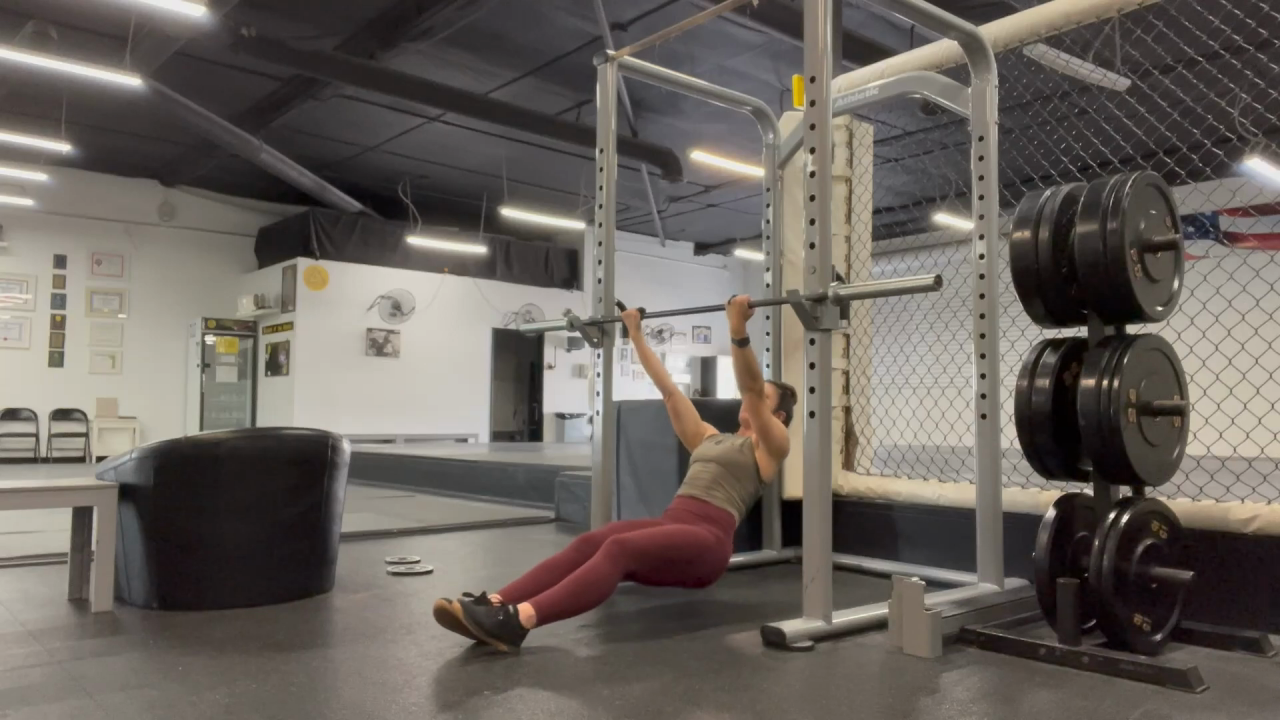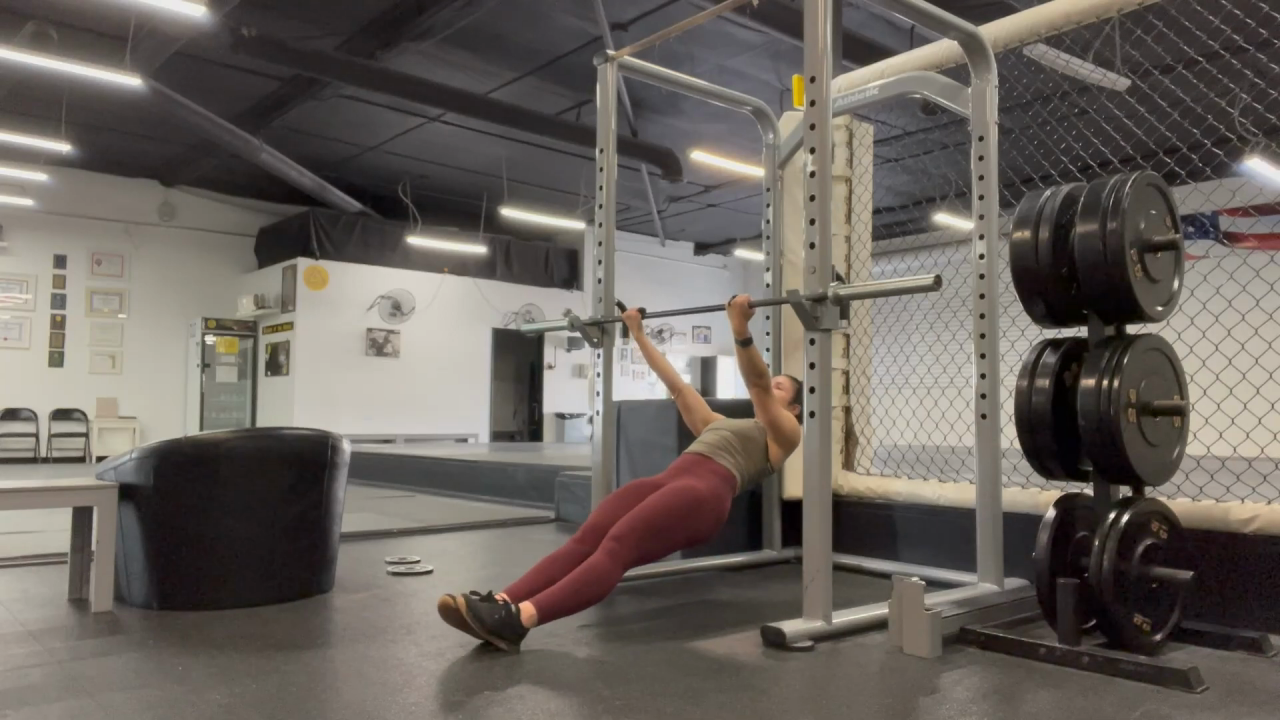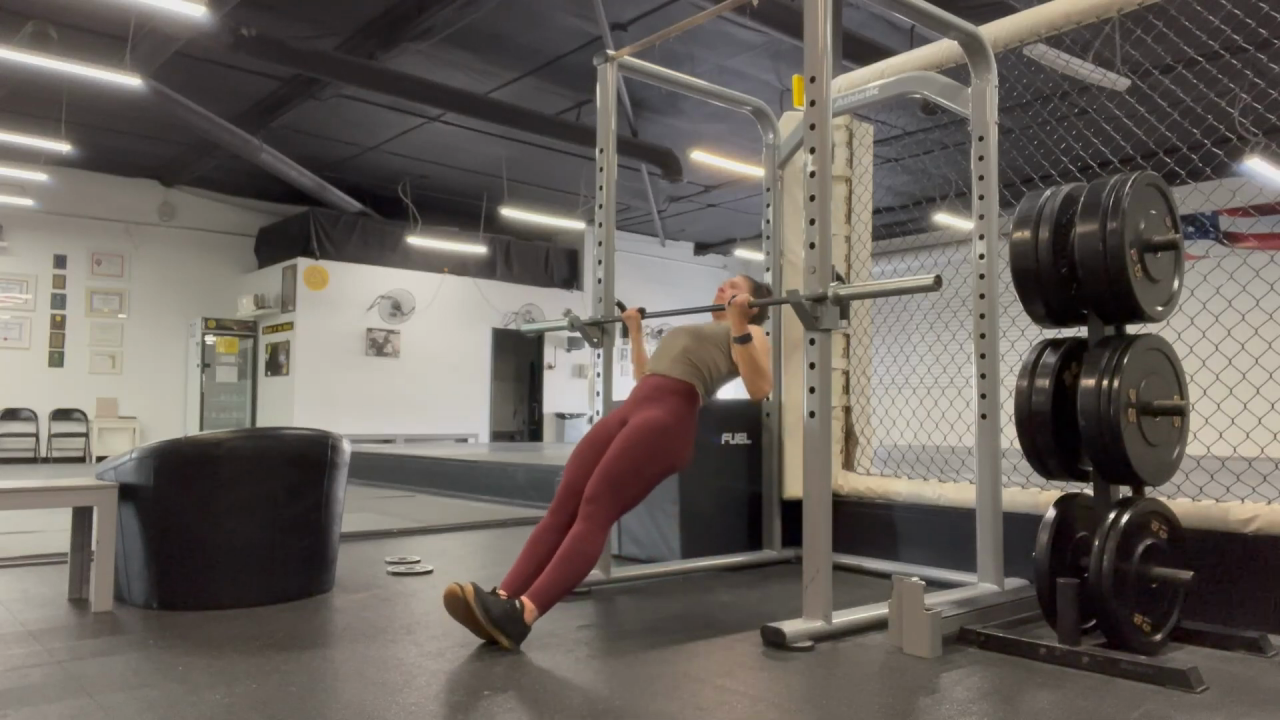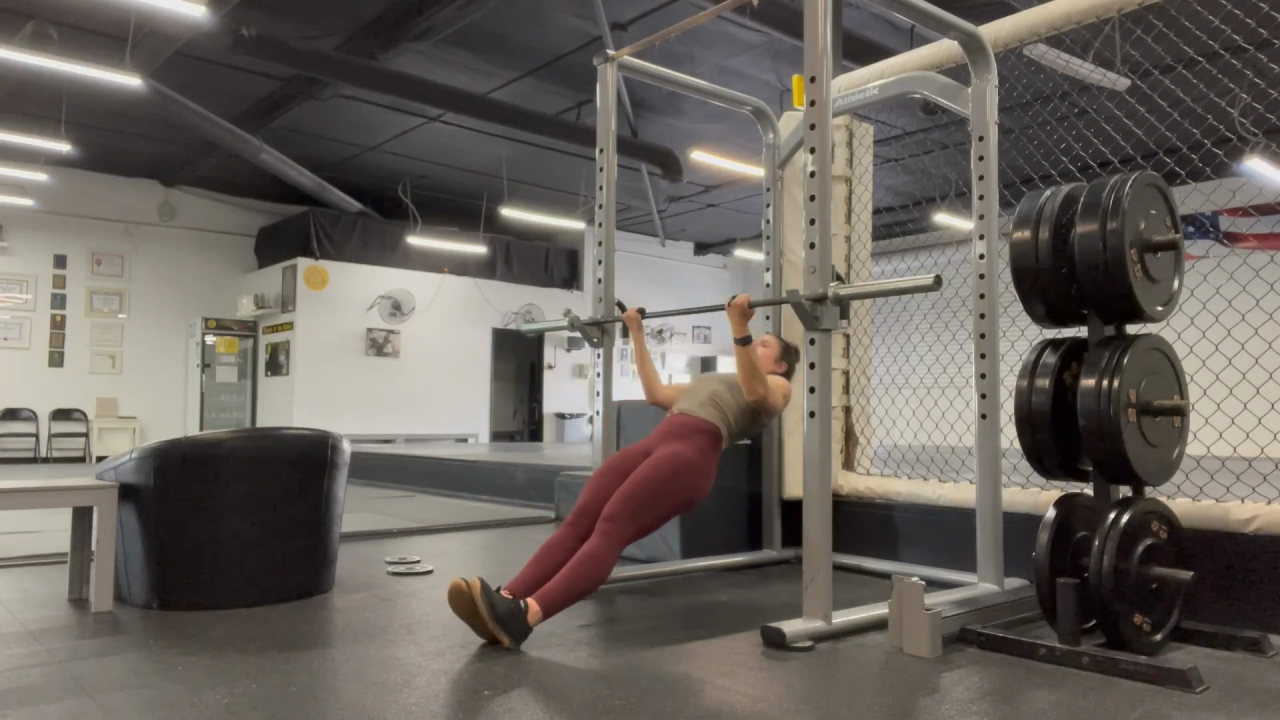
dt=0.7s
person 1, frame 1
left shoulder: (770, 446)
right shoulder: (709, 437)
left elbow: (754, 389)
right elbow: (669, 391)
left wrist: (738, 331)
right wrist: (637, 335)
left hip: (707, 540)
right hip: (671, 526)
left knee: (619, 550)
right knee: (587, 545)
left ankle: (517, 621)
right ankle: (493, 606)
person 1, frame 2
left shoulder: (784, 432)
right shoulder: (720, 424)
left elbow: (758, 386)
right elbow: (678, 387)
left wrist: (741, 330)
right wrist: (639, 334)
left hip: (705, 492)
right hip: (668, 480)
left knee: (617, 547)
right knee: (585, 540)
left ankle: (517, 620)
right ankle: (499, 604)
person 1, frame 3
left shoulder: (749, 333)
right shoulder: (695, 333)
left elbow: (758, 389)
left wrist: (738, 327)
right wrist: (635, 332)
left hip: (670, 415)
right hip: (630, 408)
left knee: (594, 511)
right knee: (562, 508)
left ankle: (520, 616)
right ankle: (501, 601)
person 1, frame 4
left shoulder: (777, 389)
right shoulder: (711, 381)
left elbow: (756, 393)
right elbow: (655, 393)
left wrist: (741, 329)
right wrist: (638, 334)
left hip: (694, 452)
right hip: (653, 441)
left knee: (610, 528)
right knee: (577, 523)
left ankle: (523, 617)
right ankle: (506, 599)
